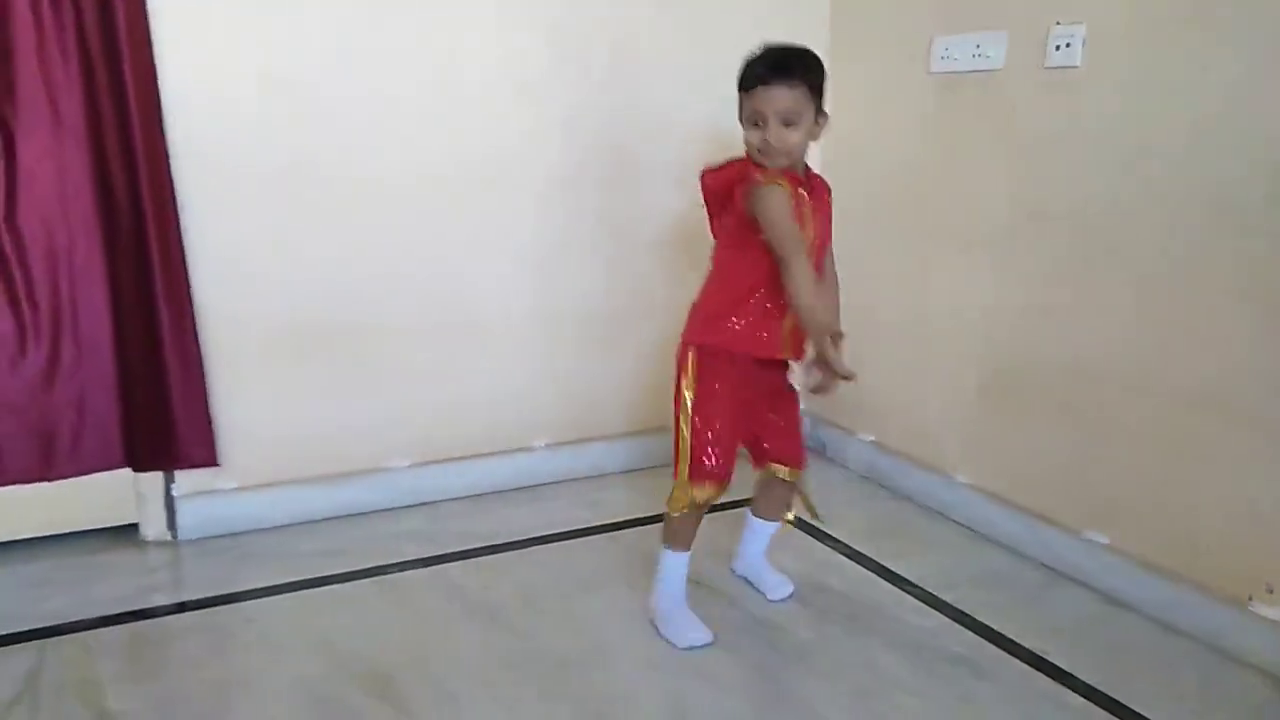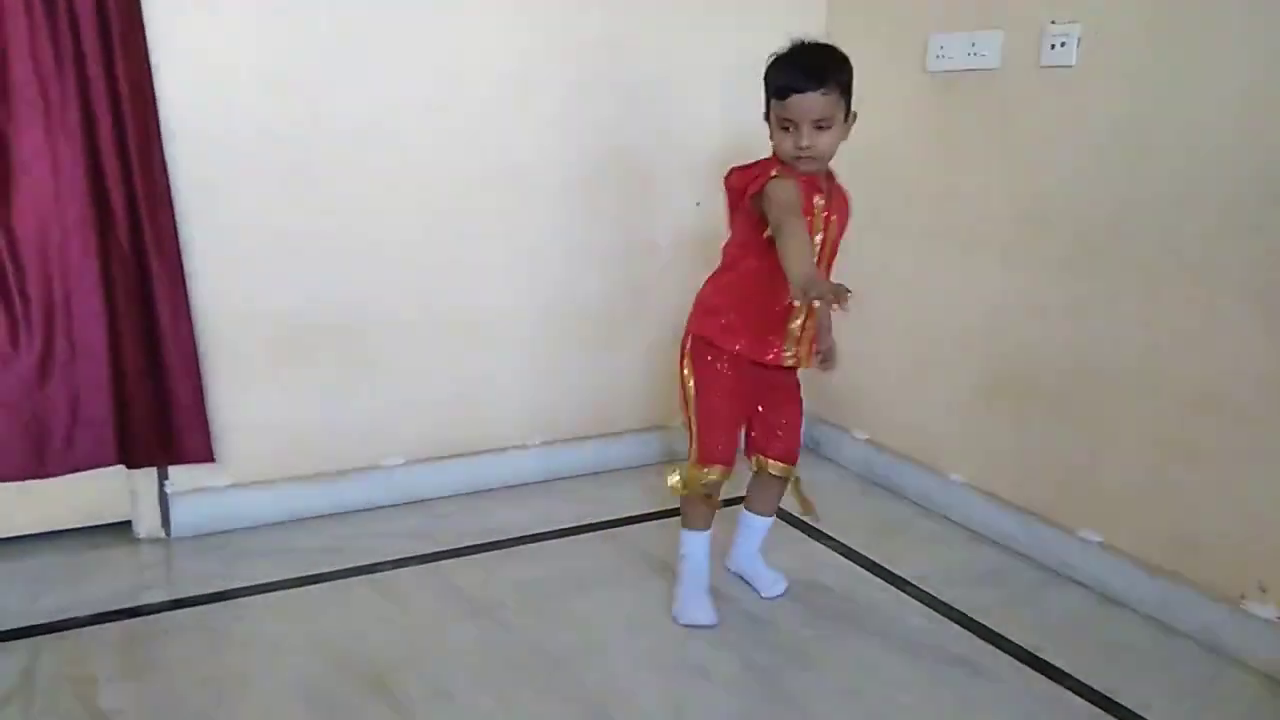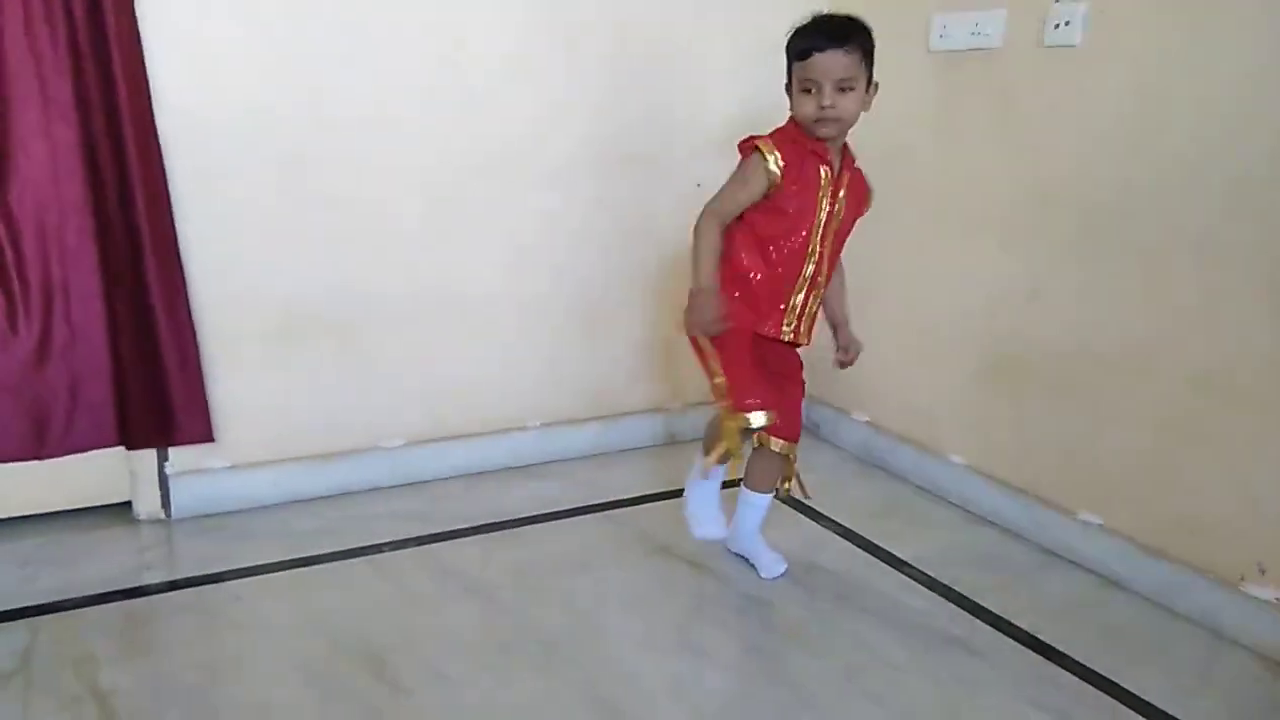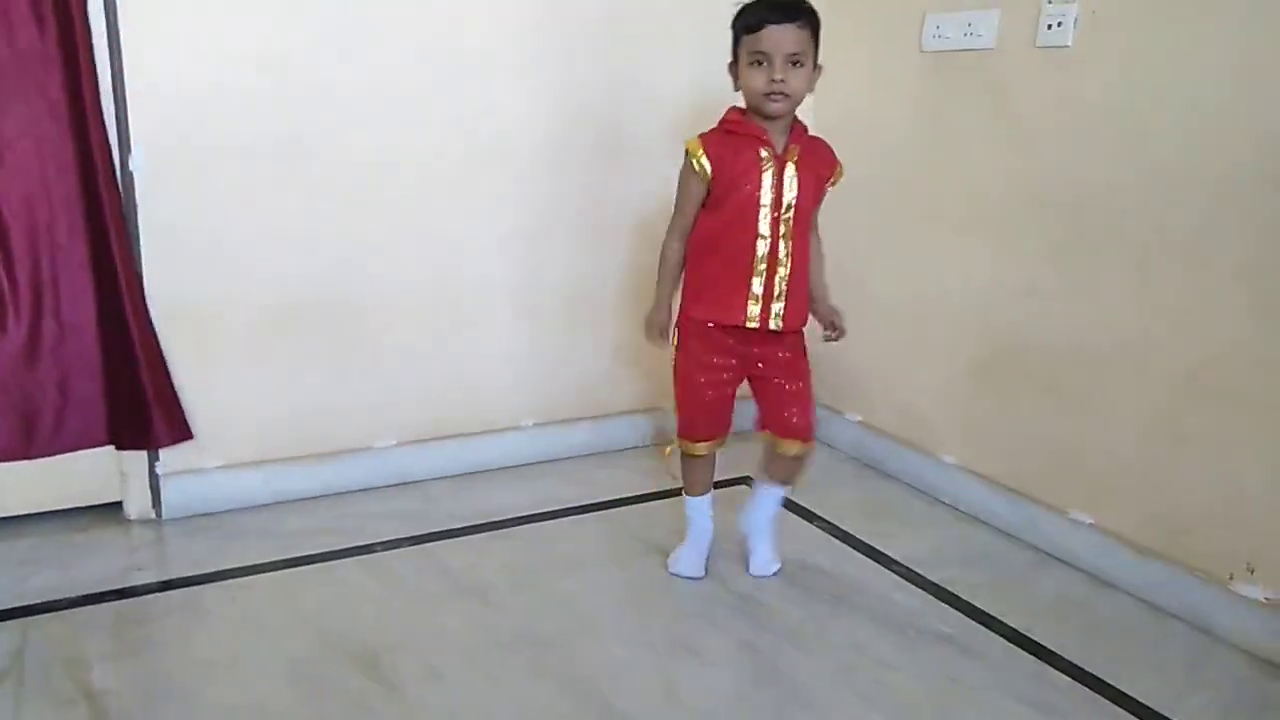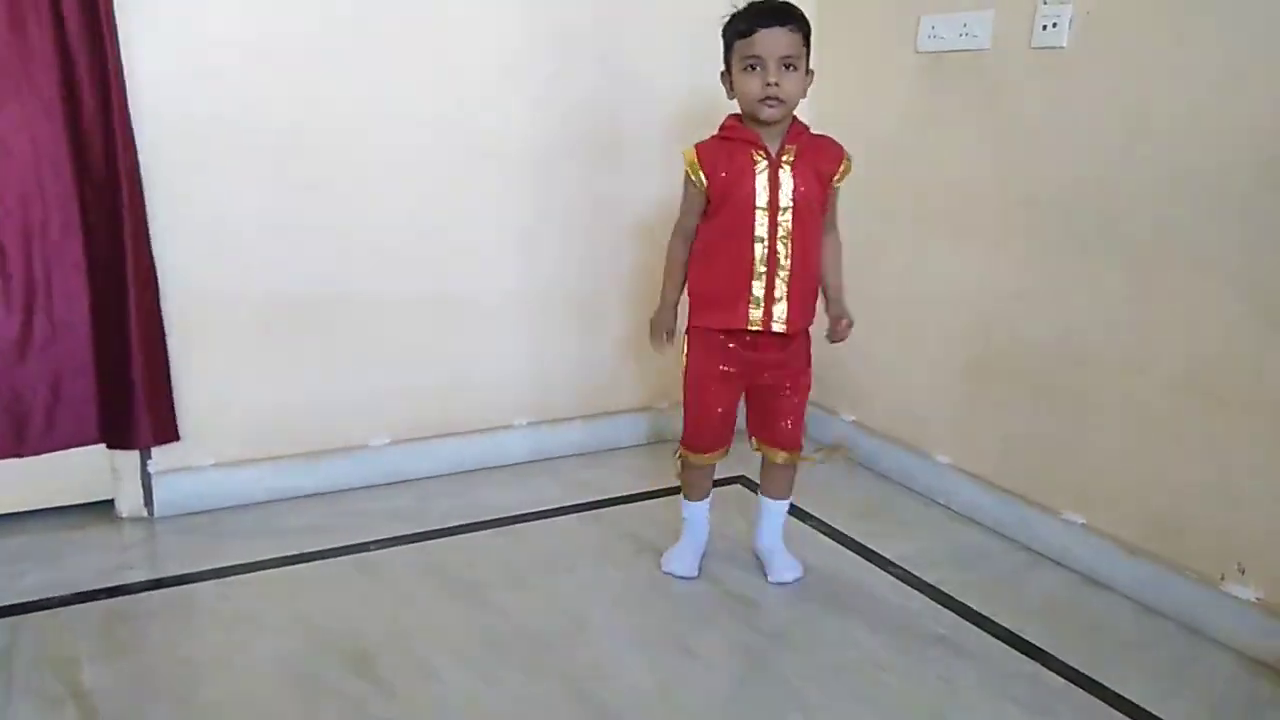
dt=0.4s
person 1, frame 1
left shoulder: (816, 192)
right shoulder: (757, 185)
left elbow: (823, 271)
right elbow: (792, 259)
left wrist: (826, 340)
right wrist: (821, 338)
left hip: (770, 355)
right hip: (720, 350)
left knee: (786, 462)
right knee: (704, 470)
left ankle: (752, 557)
right ankle: (668, 592)
person 1, frame 2
left shoulder: (836, 198)
right shoulder: (774, 183)
right elbow: (788, 230)
left wrist: (822, 330)
right wrist: (809, 282)
left hip: (779, 355)
right hip: (721, 343)
left knee: (780, 459)
right knee: (711, 462)
left ankle: (745, 554)
right ankle: (692, 574)
person 1, frame 3
left shoulder: (855, 184)
right shoulder: (773, 156)
right elbow: (712, 218)
left wrist: (841, 327)
right wrist: (704, 290)
left hip: (783, 330)
right hip: (728, 316)
left knee: (782, 433)
right knee: (749, 411)
left ankle: (746, 531)
right ankle: (704, 481)
person 1, frame 4
left shoulder: (819, 159)
right shoulder: (711, 152)
right elbow: (679, 232)
left wrist: (823, 303)
right wrist: (662, 302)
left hip: (781, 328)
right hip: (709, 323)
left knee: (794, 435)
right knee: (700, 434)
left ankle: (760, 524)
right ankle: (696, 537)
person 1, frame 5
left shoulder: (825, 159)
right shoulder: (709, 158)
right elbow: (684, 236)
left wrist: (836, 302)
right wrist: (667, 304)
left hip: (789, 333)
right hip: (717, 330)
left knee: (782, 444)
right knee: (703, 440)
left ankle: (770, 537)
right ankle: (693, 534)
